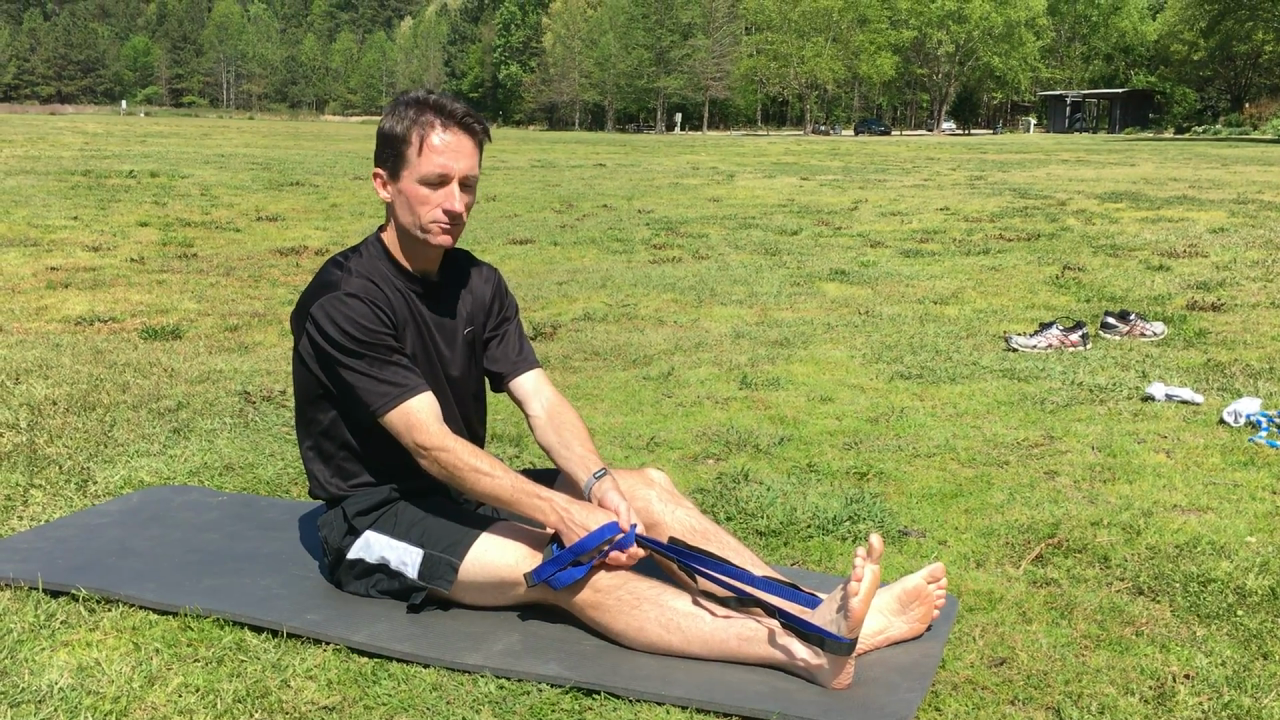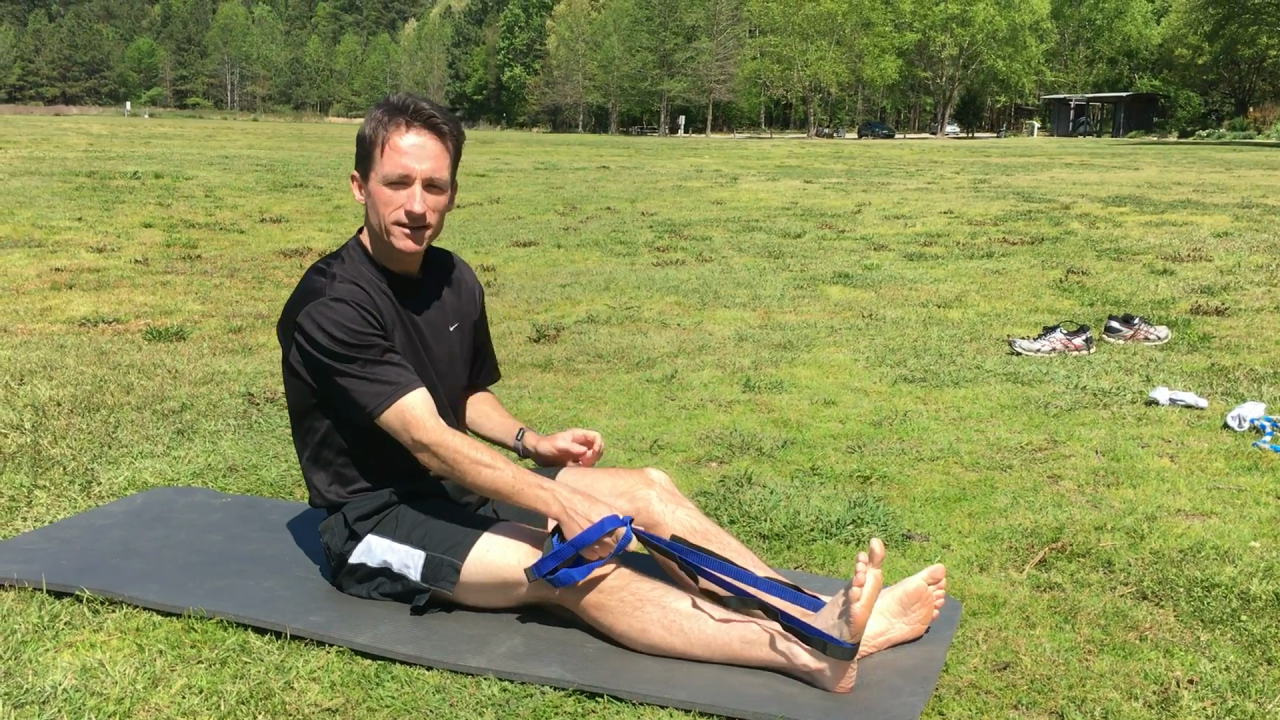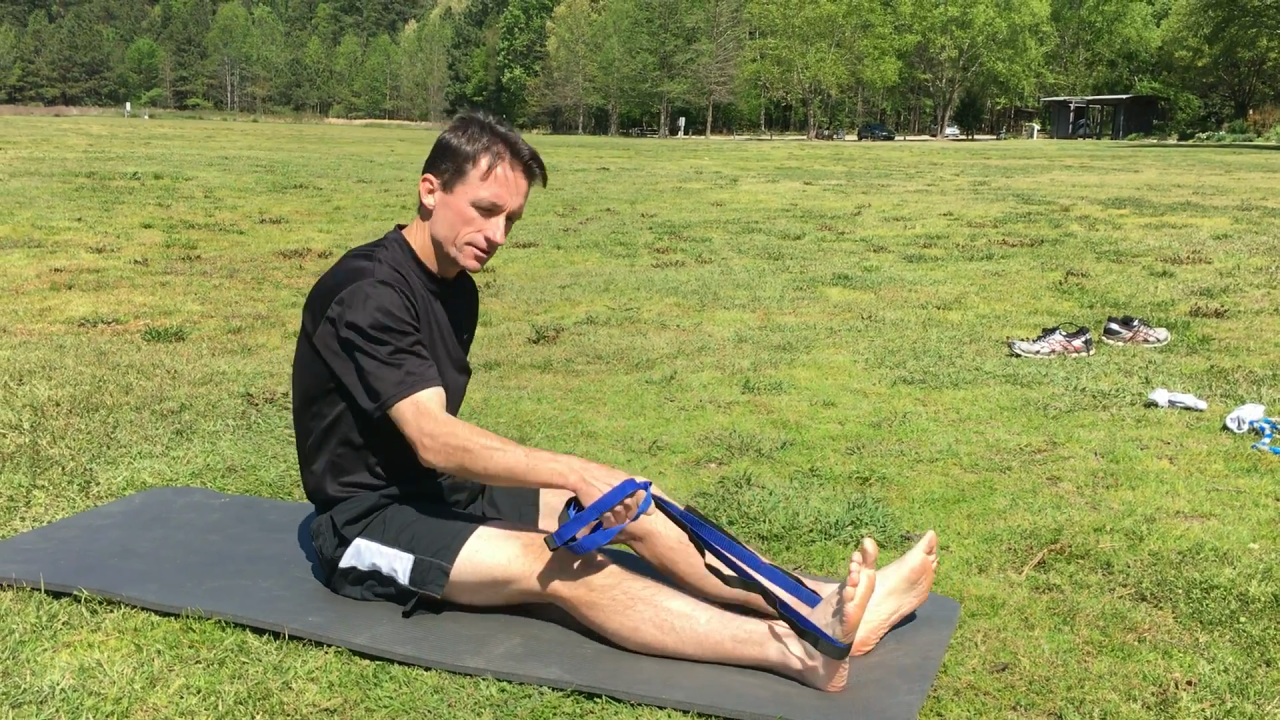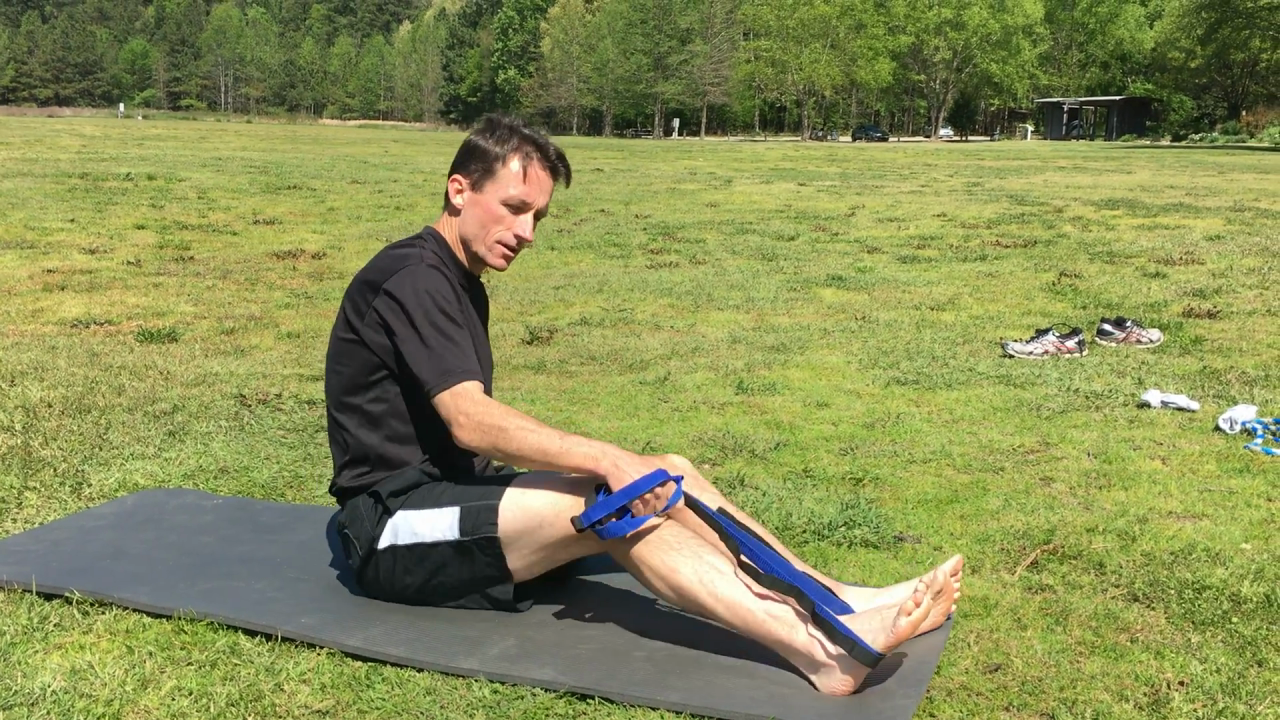
dt=0.4s
person 1, frame 1
left shoulder: (477, 284)
right shoulder: (345, 300)
left elbow: (541, 399)
right elbow: (431, 444)
left wrist: (599, 487)
right wrist: (562, 513)
left hip: (458, 490)
right hip: (375, 520)
left knee: (647, 491)
left ankle: (816, 618)
right ankle: (804, 652)
person 1, frame 2
left shoulder: (452, 279)
right shoulder: (332, 305)
right elbow: (429, 441)
left wrist: (534, 443)
right wrist: (562, 502)
left hip: (452, 490)
right hip: (376, 523)
left knee: (645, 489)
left ankle: (816, 619)
right ankle: (805, 653)
person 1, frame 3
left shoulder: (455, 289)
right shoulder: (372, 290)
right elbow: (432, 439)
right wrist: (574, 476)
left hip: (436, 491)
right hip: (366, 523)
left knee: (628, 508)
right knee: (559, 568)
left ankle: (816, 609)
right ankle: (795, 653)
person 1, frame 4
left shoulder: (460, 284)
right shoulder: (414, 278)
right elbow: (470, 421)
right wrist: (607, 459)
left hip: (447, 493)
right hip: (393, 523)
left knee: (669, 478)
right knee: (618, 507)
left ankle: (844, 609)
right ankle: (822, 648)
